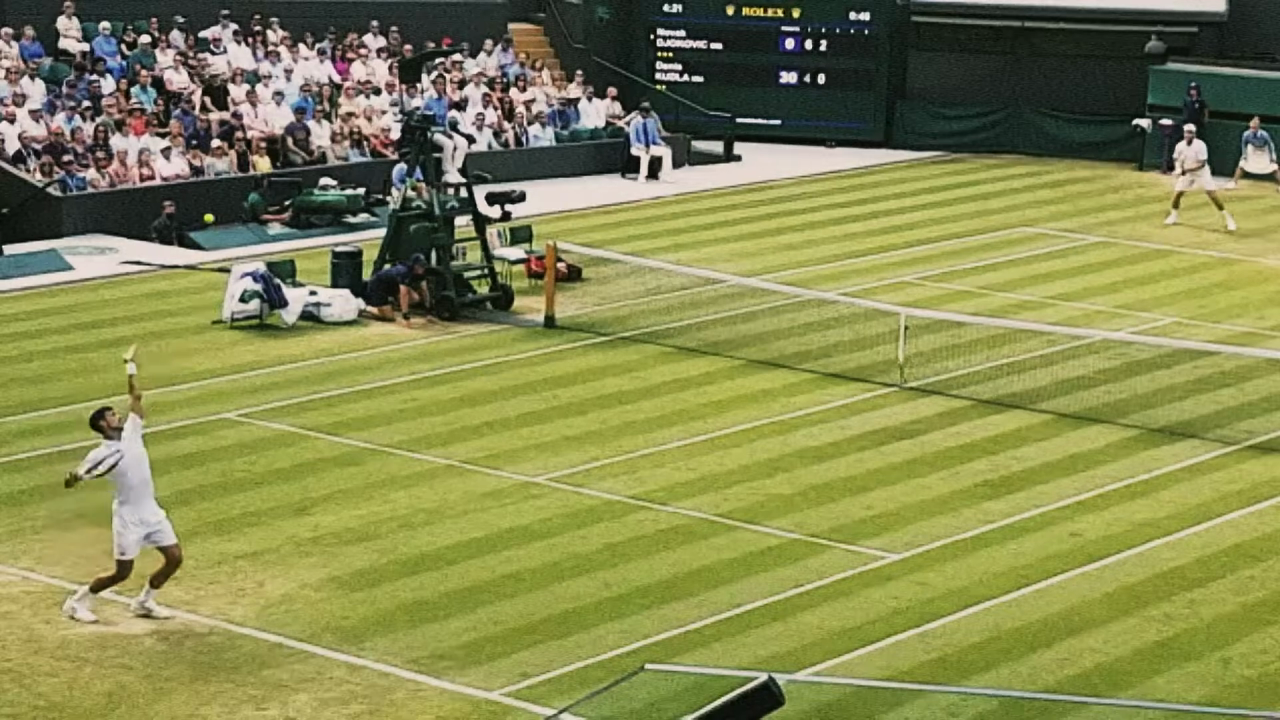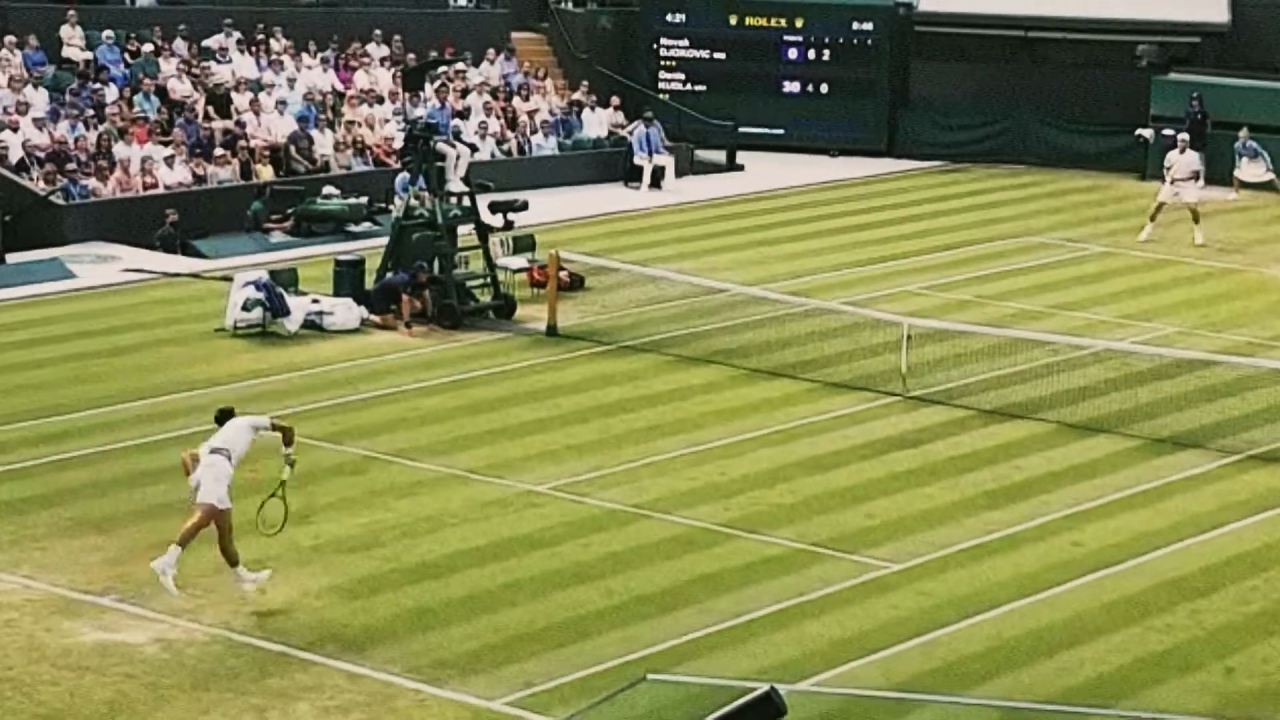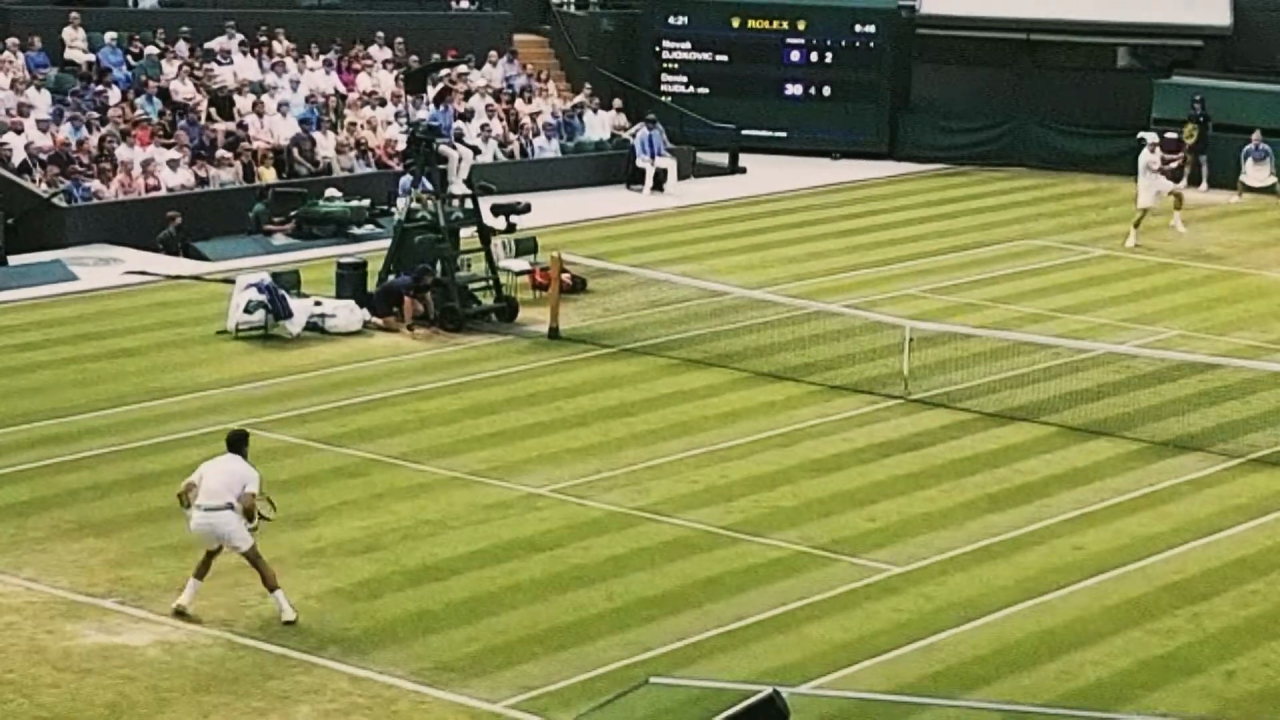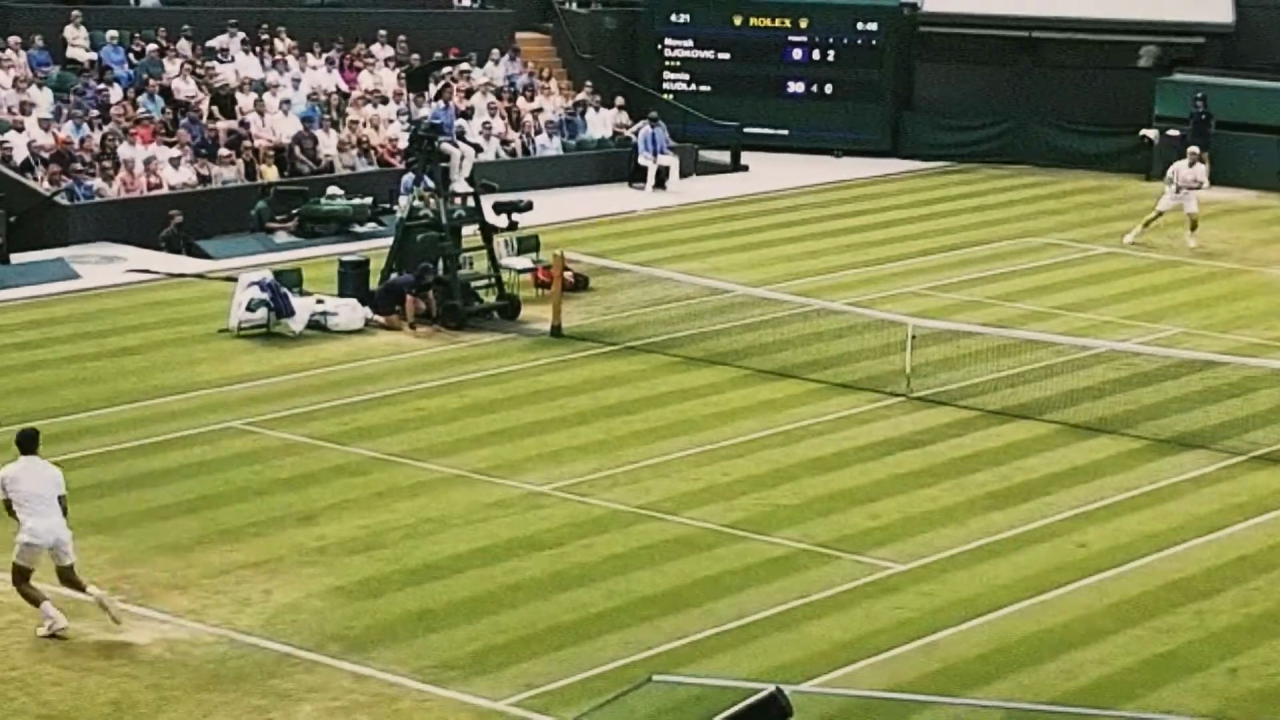
dt=0.7s
person 1, frame 1
left shoulder: (131, 434)
right shoulder: (100, 455)
left elbow: (136, 398)
right elbow: (70, 483)
left wrist: (130, 366)
right wrist: (76, 475)
left hip: (151, 511)
right hip: (128, 517)
left knee: (175, 558)
right knee: (122, 573)
left ankle: (144, 602)
right ankle: (77, 602)
person 1, frame 2
left shoulder: (216, 439)
right shoulder: (244, 421)
left elbow: (187, 455)
right elbow: (285, 428)
left wrist: (193, 480)
right wrist: (288, 452)
left hip: (203, 472)
right hip: (215, 468)
left knee: (225, 531)
right knee: (203, 517)
left ankle: (242, 576)
right ankle: (167, 563)
person 1, frame 3
left shoulder: (208, 465)
right shoulder: (249, 472)
left elbow: (182, 492)
right elbow: (248, 506)
left wrist: (190, 511)
right wrist: (252, 523)
left hip: (199, 521)
right hip: (224, 519)
left knee: (211, 553)
right knee: (258, 562)
left ankle: (185, 600)
right ankle: (285, 609)
person 1, frame 4
left shoulder: (5, 473)
right shoulder: (52, 470)
left elbow: (9, 509)
left hip: (34, 533)
right hip: (58, 529)
left knee: (19, 580)
right knee: (69, 579)
left ankle: (56, 620)
right ankle: (97, 594)
